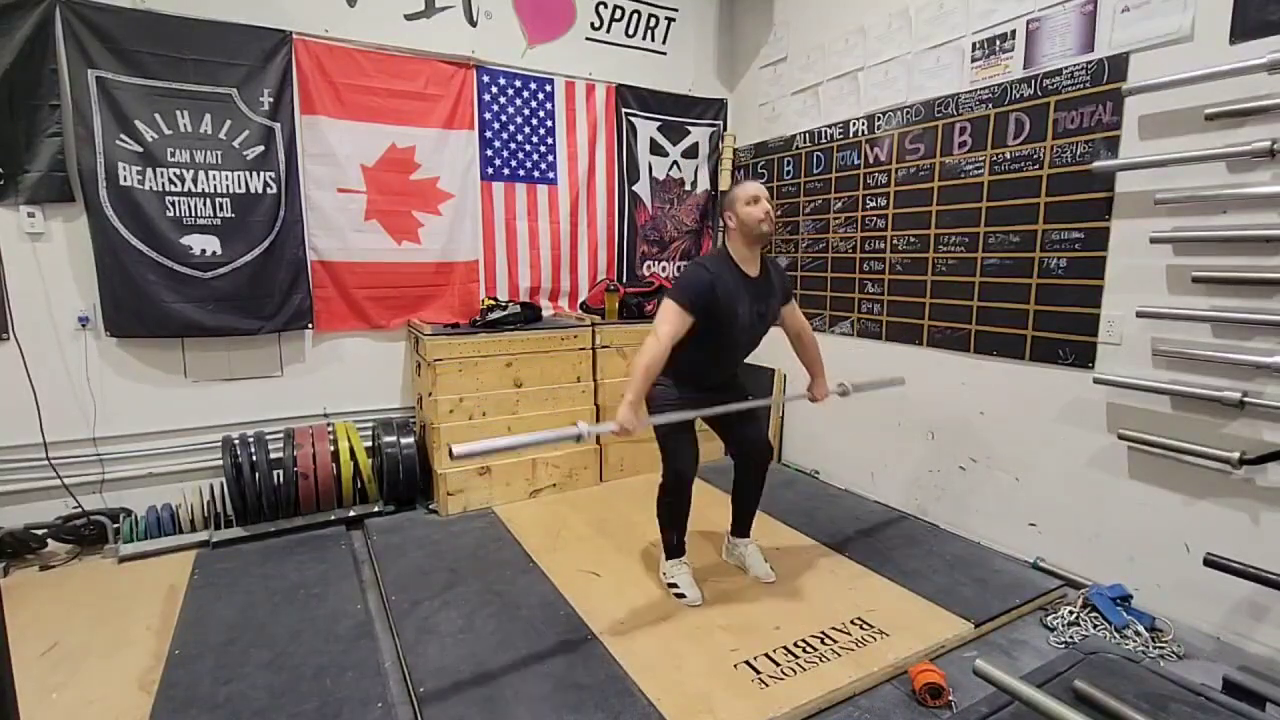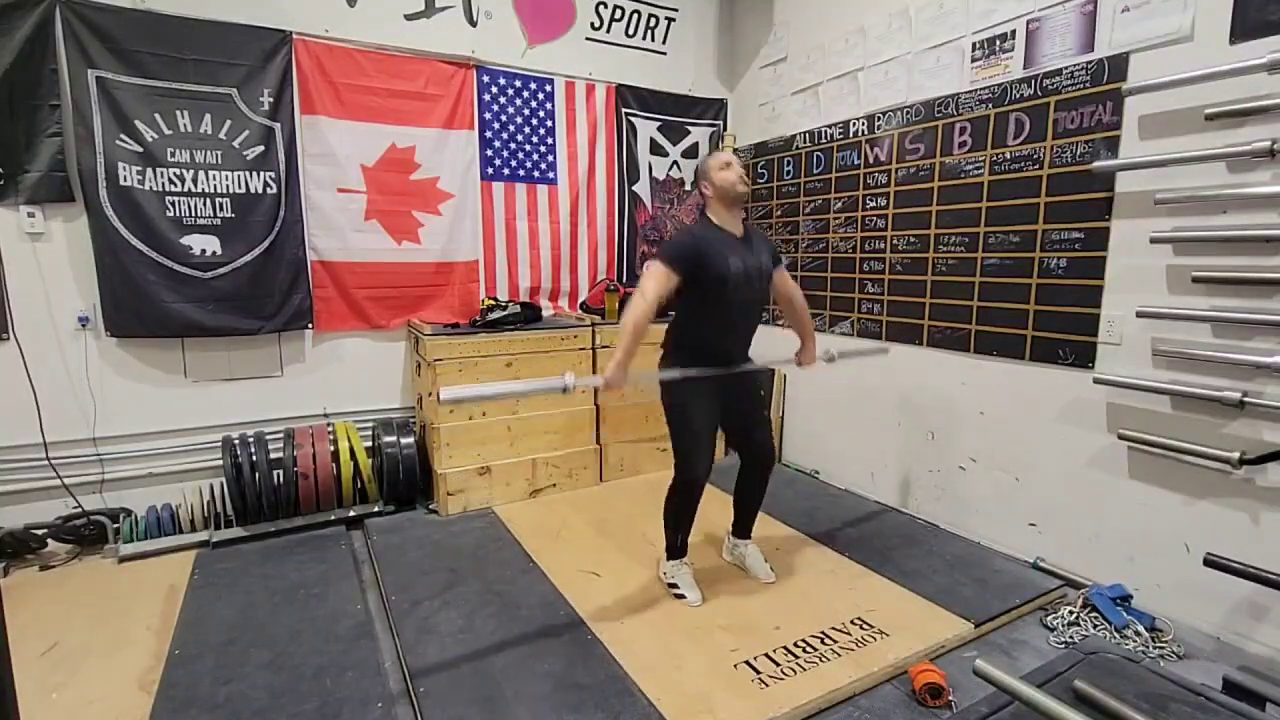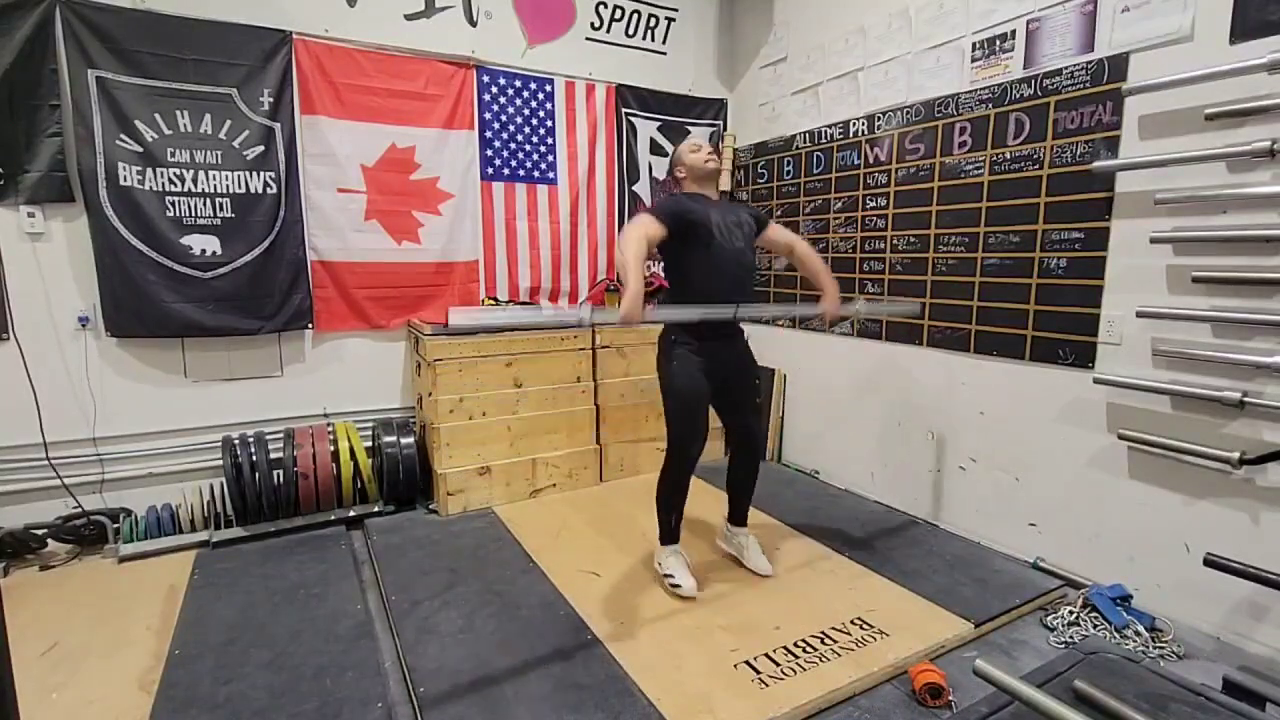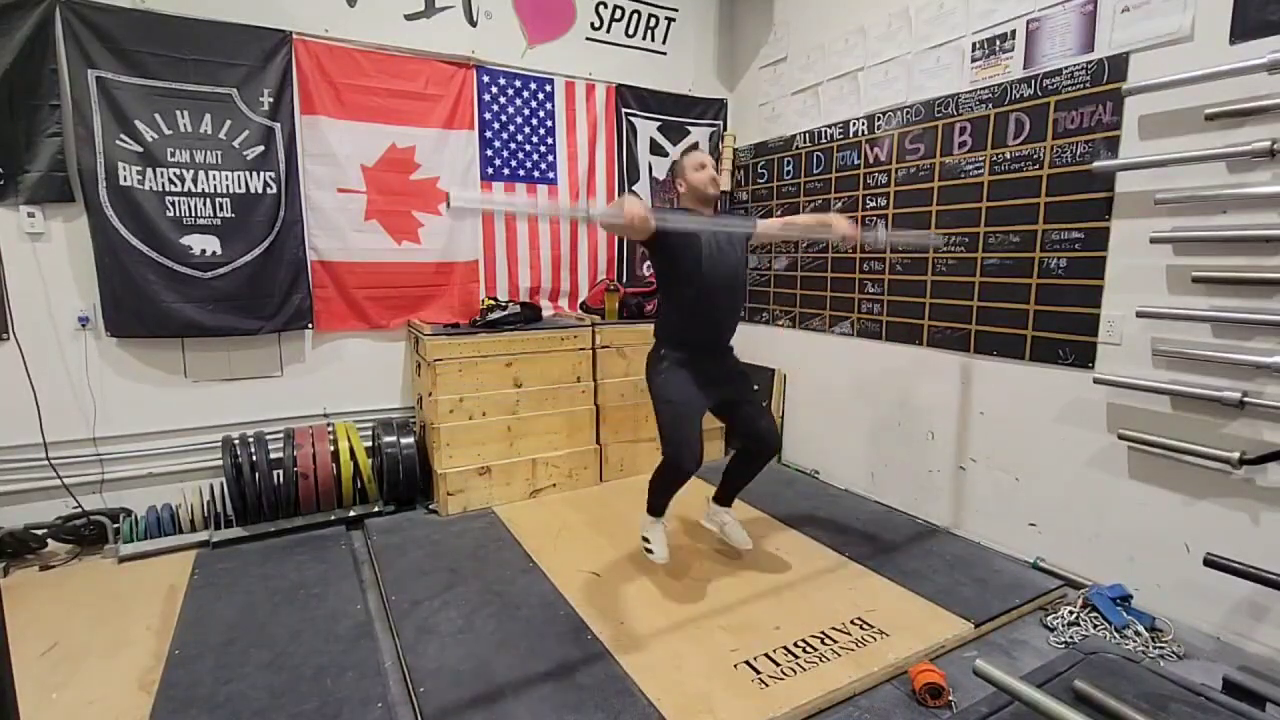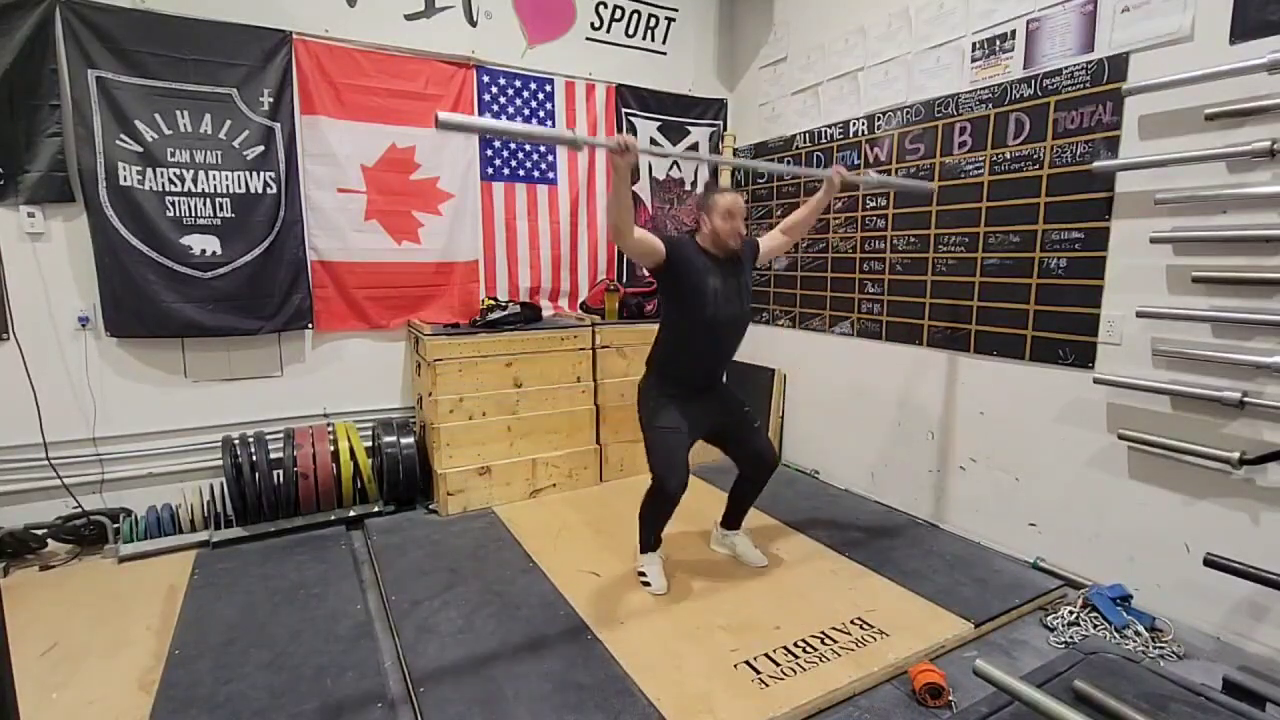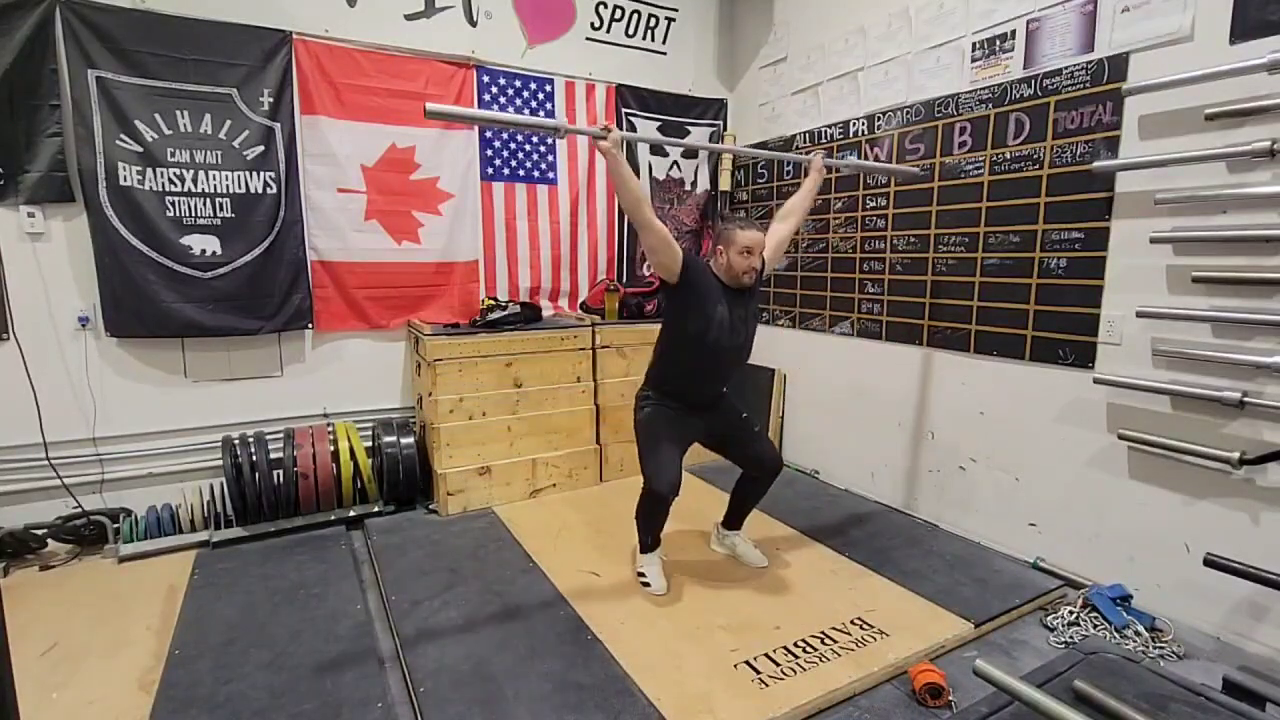
dt=0.1s
person 1, frame 1
left shoulder: (775, 275)
right shoulder: (705, 276)
left elbow: (801, 331)
right elbow: (661, 337)
left wrist: (818, 378)
right wrist: (631, 406)
left hip: (726, 377)
right hip: (678, 380)
left knee: (756, 452)
right knee: (681, 466)
left ankle: (739, 541)
right ankle: (674, 561)
person 1, frame 2
left shoulder: (760, 244)
right shoulder: (690, 241)
left elbow: (791, 298)
right elbow: (646, 299)
left wrist: (808, 344)
right wrist: (620, 364)
left hip: (737, 370)
right hip: (687, 371)
left knee: (761, 454)
right knee: (695, 470)
left ankle: (740, 542)
right ankle: (675, 561)
person 1, frame 3
left shoulder: (741, 213)
right shoulder: (673, 206)
left elbow: (792, 244)
right elbow: (636, 238)
left wrist: (827, 287)
right wrist: (633, 286)
left hip: (732, 345)
right hip: (686, 349)
left knee: (750, 442)
right knee: (686, 448)
left ankle: (737, 532)
right ankle: (669, 548)
person 1, frame 4
left shoulder: (733, 227)
right shoulder: (668, 222)
left elbow: (789, 223)
right elbow: (629, 222)
left wrist: (831, 221)
right wrist: (625, 214)
left hip: (721, 361)
right hip: (676, 363)
left knee: (763, 438)
right knee: (684, 455)
left ankle: (719, 508)
right ankle: (653, 520)
person 1, frame 5
left shoulder: (746, 253)
right shoulder: (679, 259)
left elbow: (793, 226)
right elbow: (624, 233)
left wrist: (829, 189)
right wrist: (622, 169)
left hip: (714, 392)
right hip: (667, 396)
left knee: (763, 458)
right knee: (671, 481)
left ankle: (727, 532)
right ankle: (649, 554)
person 1, frame 6
left shoulder: (751, 278)
right shoulder: (687, 276)
left elbow: (785, 223)
right elbow: (645, 221)
left wrist: (814, 175)
right wrist: (613, 157)
left hip: (714, 404)
right hip: (664, 407)
left knee: (766, 461)
right knee: (662, 485)
left ankle: (728, 533)
right ankle: (647, 554)
